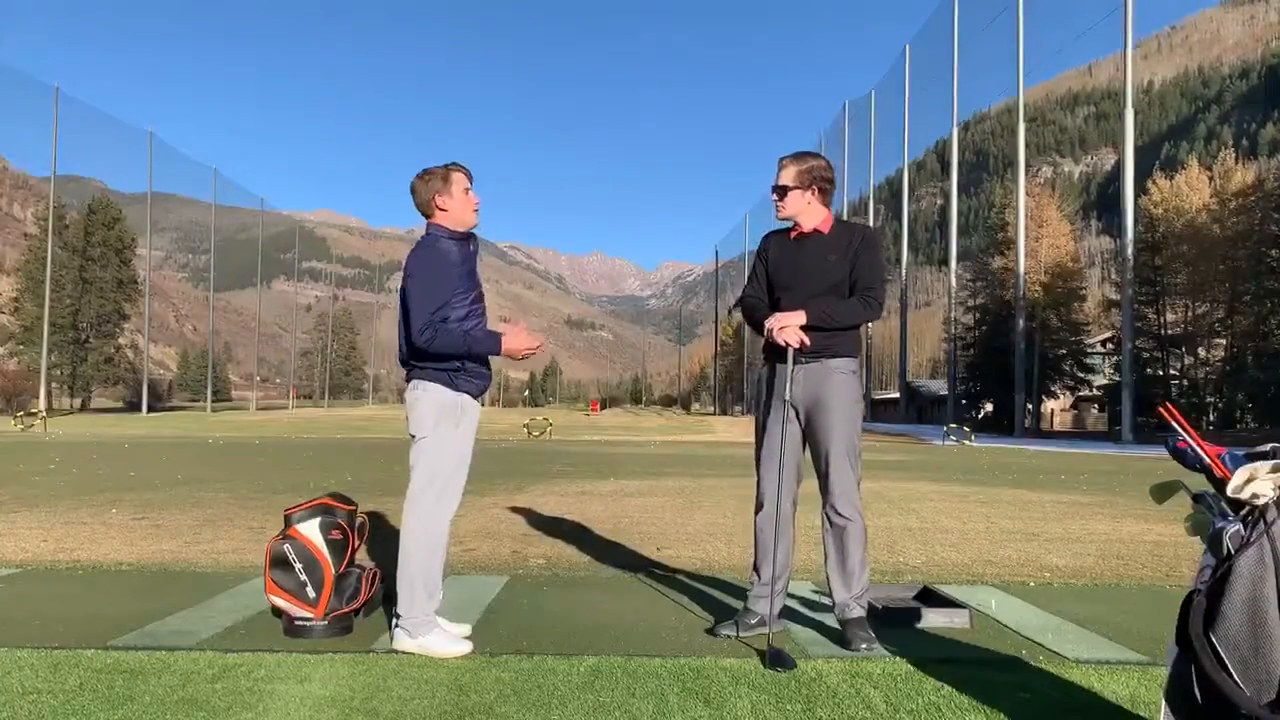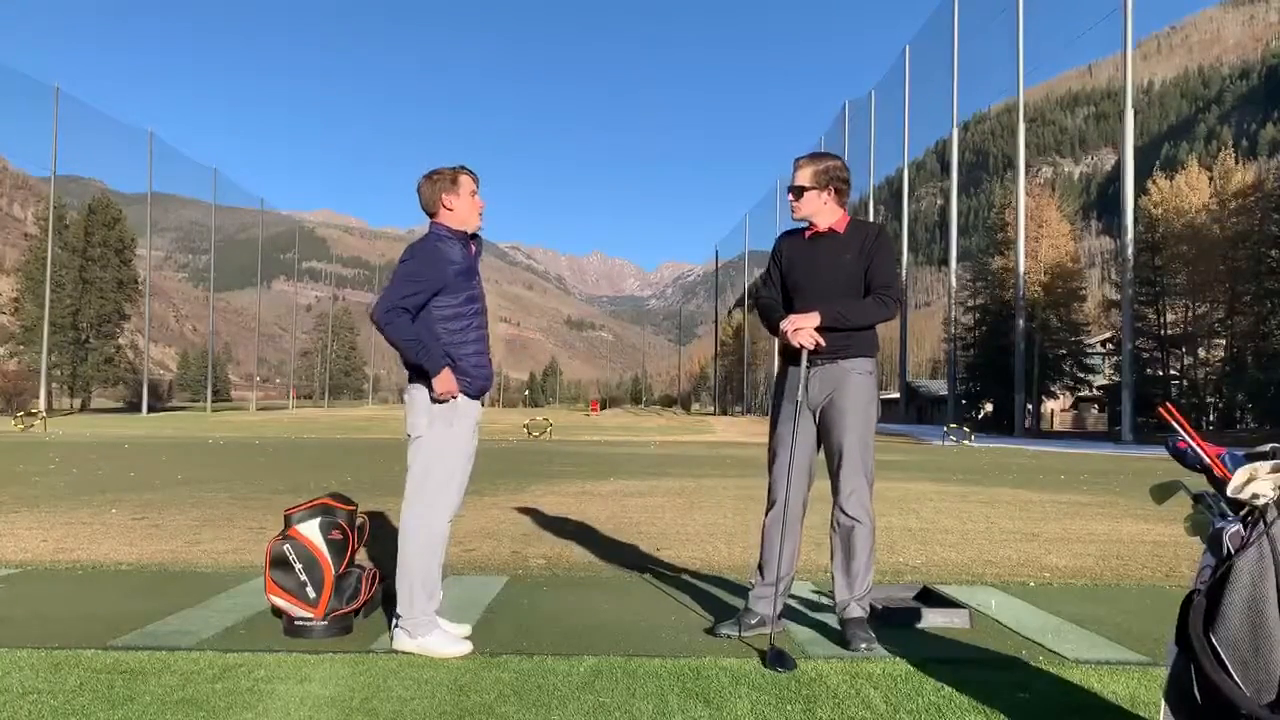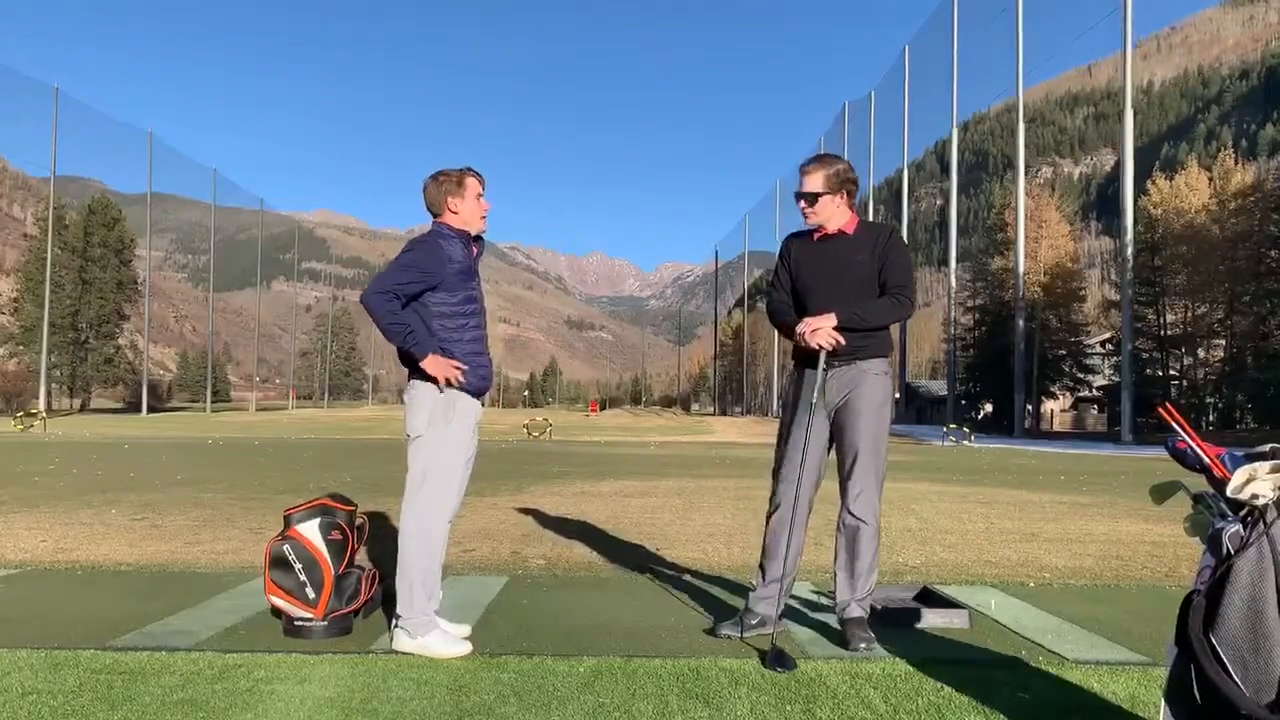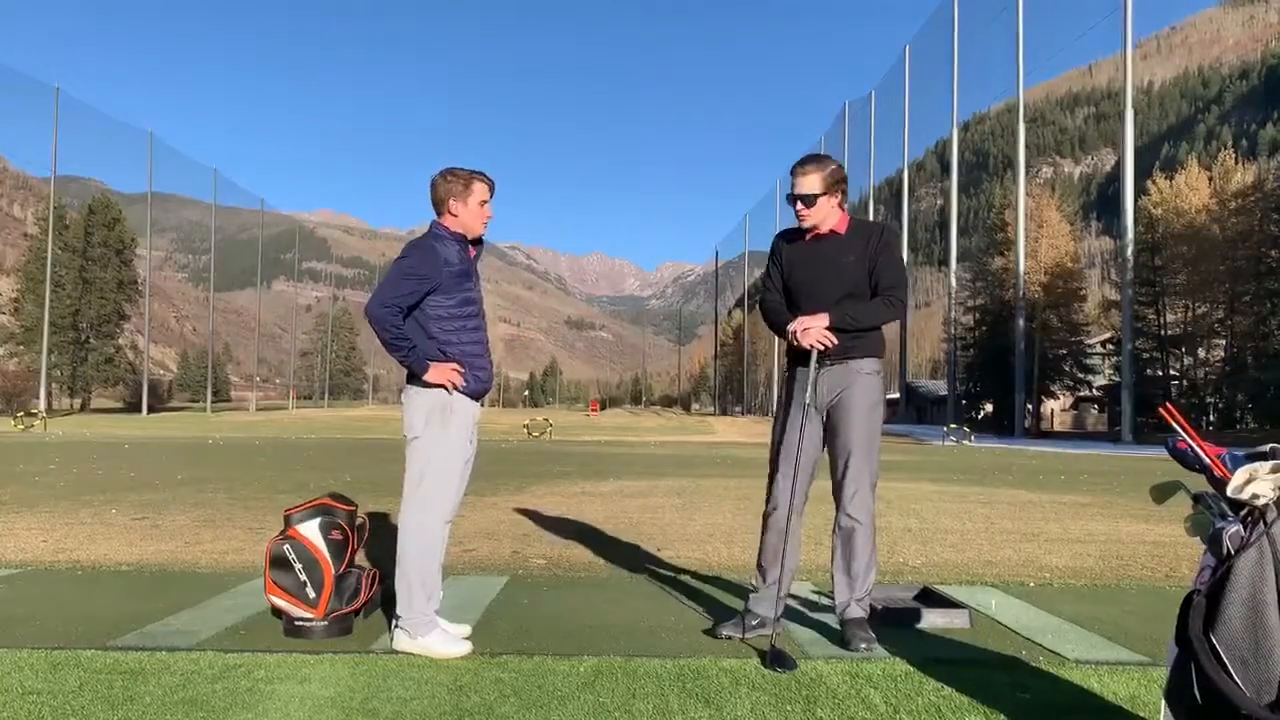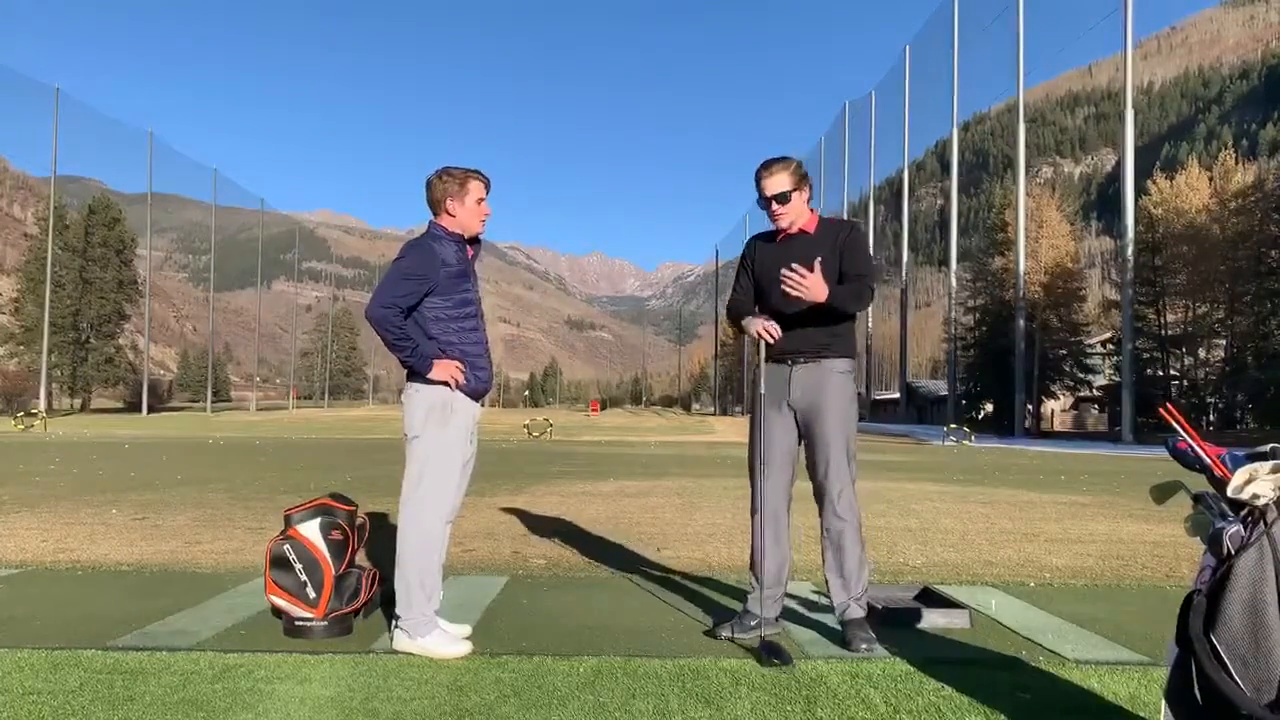
dt=0.5s
person 1, frame 1
left shoulder: (858, 239)
right shoulder: (772, 244)
left elbow: (870, 303)
right elbow: (750, 301)
left wrist: (802, 315)
right wrist: (772, 323)
left hip: (833, 372)
right hip: (777, 372)
left knee: (840, 493)
right knee: (772, 493)
left ankle: (852, 610)
right ankle: (763, 604)
person 1, frame 2
left shoulder: (871, 238)
right shoulder: (787, 244)
left elbow: (886, 302)
right elbow: (766, 300)
left wrist: (817, 317)
right wrist: (786, 325)
left hip: (849, 372)
right hip: (795, 373)
left knee: (852, 495)
right knee: (783, 493)
left ankle: (854, 611)
right ankle: (764, 604)
person 1, frame 3
left shoulder: (882, 239)
right shoulder: (794, 246)
left elbow: (901, 302)
right elbow: (777, 305)
left wrist: (834, 318)
right wrist: (802, 328)
left hip: (864, 374)
right hip: (808, 375)
left knee: (860, 497)
right knee: (788, 492)
left ankle: (854, 612)
right ankle: (764, 605)
person 1, frame 4
left shoulder: (875, 238)
right shoulder: (785, 244)
left elbow: (893, 303)
right elbow: (769, 302)
left wrist: (826, 319)
right wrist: (793, 328)
left hip: (855, 373)
right hip: (801, 374)
left knee: (854, 496)
right knee: (782, 493)
left ankle: (854, 612)
right ankle: (765, 606)
person 1, frame 5
left shoulder: (843, 234)
right shoulder: (757, 247)
left elbow: (862, 293)
right elbow: (737, 302)
left wrist: (824, 294)
right wrist: (749, 319)
left hip: (828, 371)
right hip: (774, 373)
left knee: (836, 492)
right knee: (767, 493)
left ankle: (852, 610)
right ankle: (763, 606)
person 2, frame 1
left shoulder: (456, 251)
right shoulder: (433, 255)
right elbow: (427, 334)
left wrist: (498, 338)
right wrist: (499, 344)
left hip: (455, 394)
right hip: (443, 395)
left knee: (438, 506)
right knee: (430, 506)
left ankle: (421, 614)
right ankle: (414, 625)
person 2, frame 2
left shoulder: (463, 252)
right shoulder: (430, 253)
right elbow: (387, 314)
right wrist: (435, 368)
left hip: (462, 399)
right hip: (441, 398)
left knee: (441, 508)
right knee: (427, 508)
left ankle: (422, 614)
right ankle: (413, 625)
person 2, frame 3
left shoulder: (464, 253)
right shoulder: (432, 249)
right elbow: (377, 296)
right wrist: (424, 355)
left hip: (462, 397)
right hip: (441, 398)
left knee: (441, 509)
right knee: (428, 509)
left ankle: (424, 614)
right ankle: (413, 625)
person 2, frame 4
left shoulder: (463, 254)
right shoulder: (427, 253)
right elbow: (380, 310)
left wrist: (472, 377)
right wrist: (422, 365)
left hip: (463, 400)
right hip: (439, 400)
left knee: (441, 510)
right knee: (426, 509)
left ankle: (423, 614)
right ankle: (413, 626)
person 2, frame 5
left shoulder: (461, 253)
right shoulder: (426, 253)
right elbow: (381, 311)
right wrist: (426, 363)
left hip: (463, 400)
right hip: (439, 399)
left knee: (442, 510)
right knee: (426, 509)
left ankle: (424, 614)
right ankle: (413, 626)
